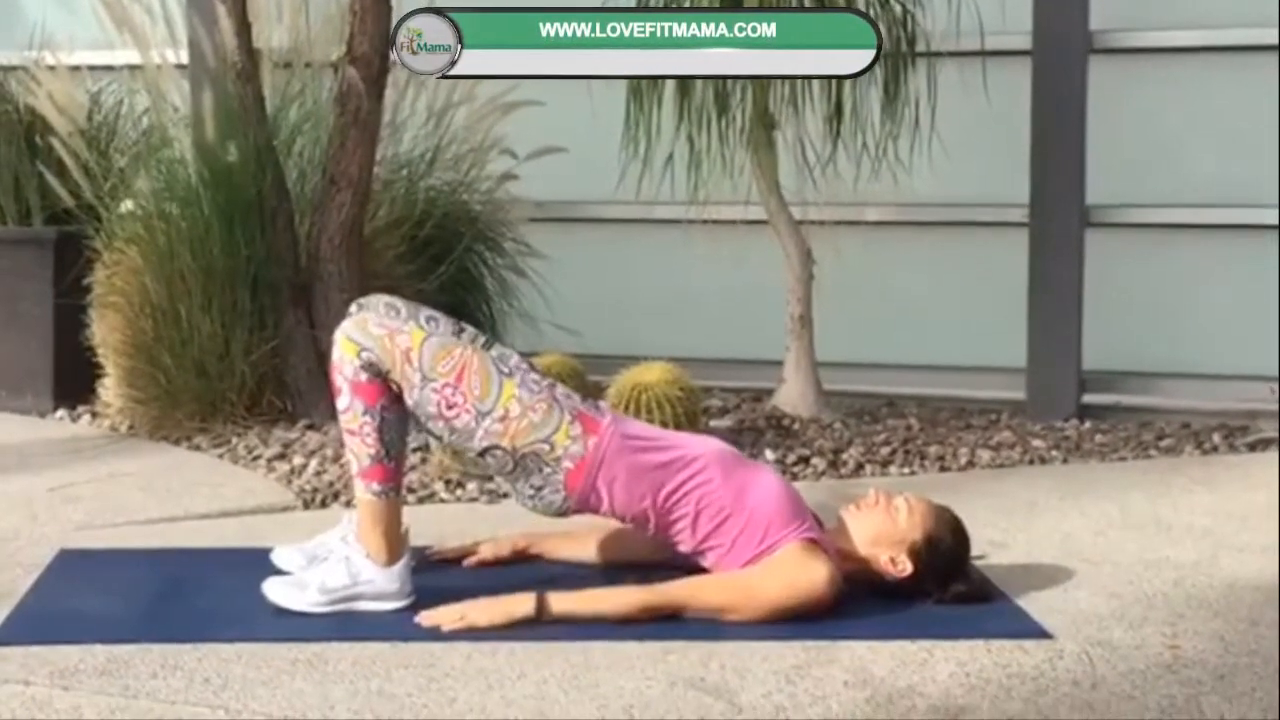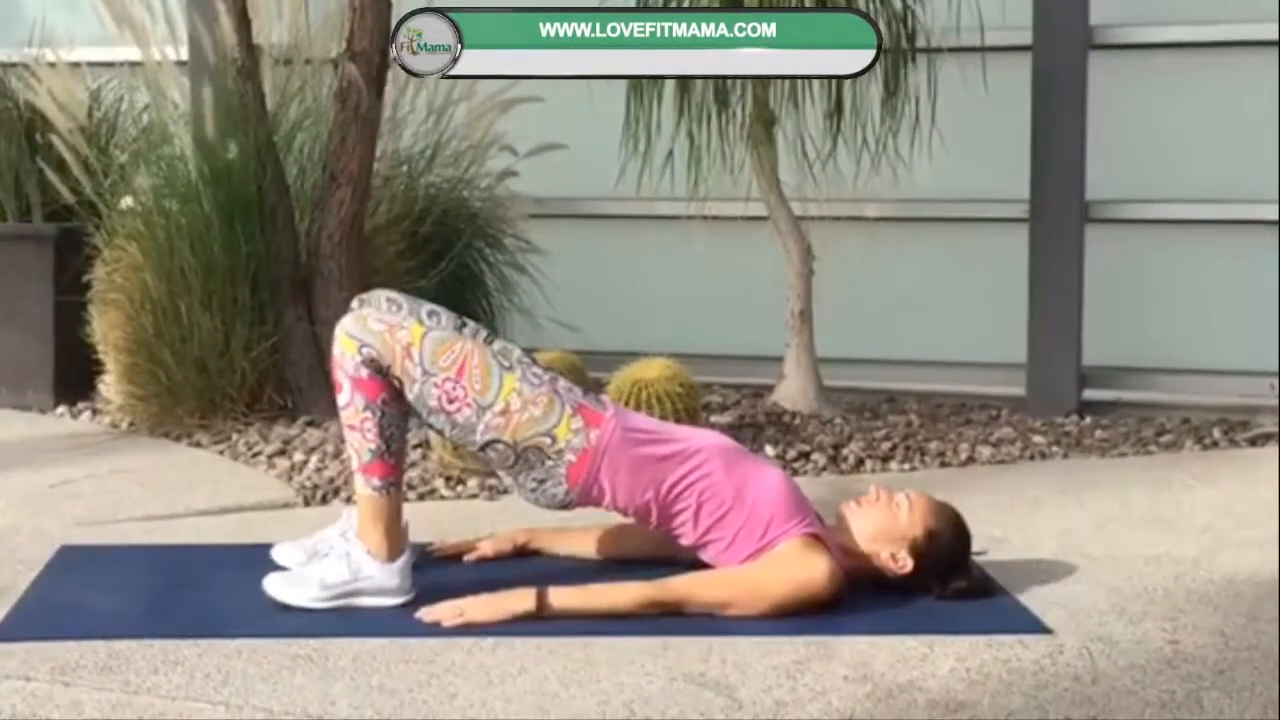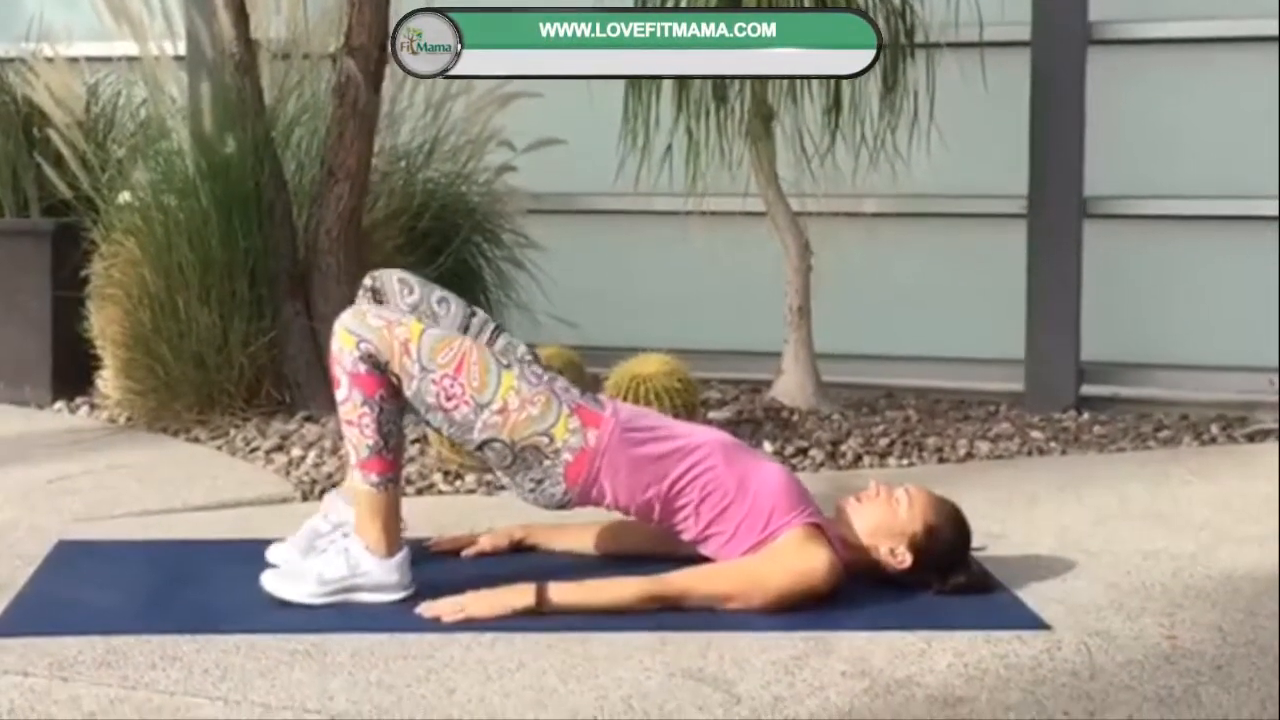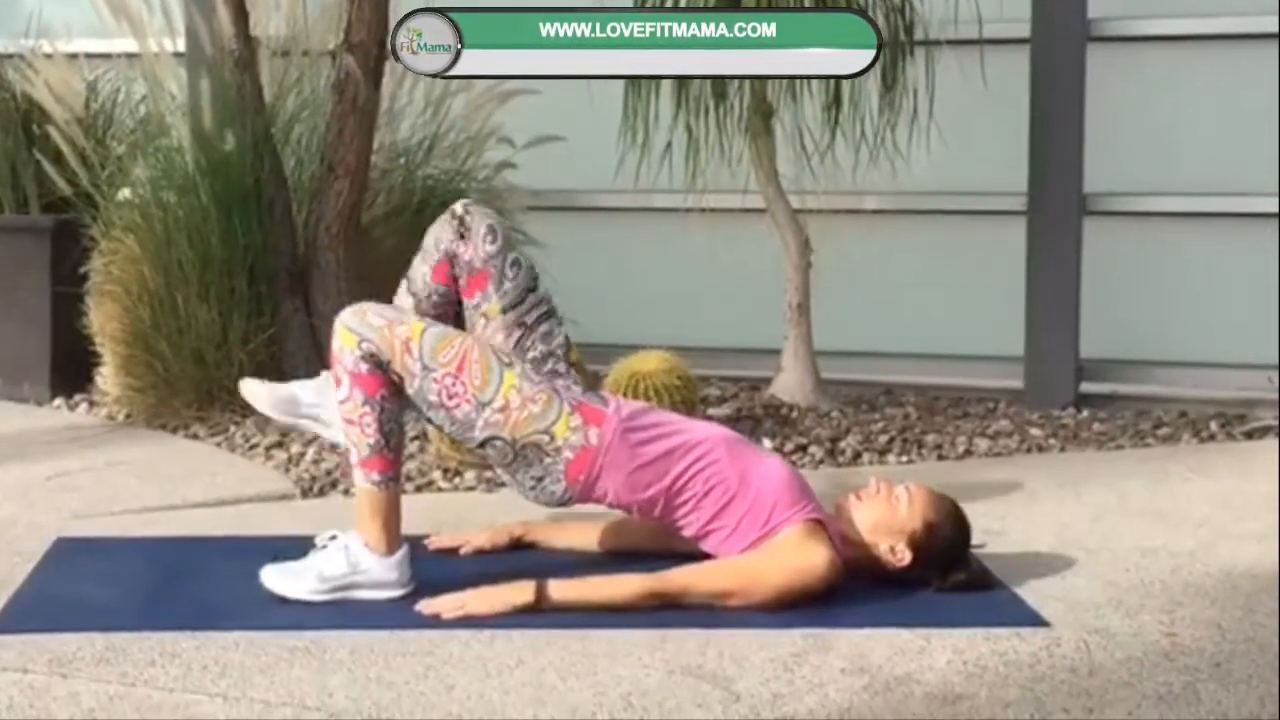
dt=0.3s
person 1, frame 1
left shoulder: (810, 577)
right shoulder: (801, 543)
left elbow: (662, 600)
right elbow: (660, 538)
left wrist: (521, 604)
right wrist: (522, 543)
left hip: (570, 456)
right hip: (588, 438)
left knee: (363, 338)
right knee: (378, 318)
left ankle: (374, 567)
right ankle: (366, 534)
person 1, frame 2
left shoulder: (812, 571)
right shoulder: (802, 535)
left elbow: (663, 595)
right elbow: (659, 534)
left wrist: (522, 600)
right wrist: (524, 538)
left hip: (574, 448)
right hip: (589, 427)
left knee: (363, 335)
right knee: (378, 311)
left ankle: (375, 563)
right ankle: (366, 529)
person 1, frame 3
left shoulder: (812, 565)
right shoulder: (805, 531)
left elbow: (664, 591)
right elbow: (660, 532)
left wrist: (524, 596)
right wrist: (518, 536)
left hip: (572, 449)
right hip: (587, 425)
left knee: (361, 332)
right knee: (389, 290)
left ankle: (374, 560)
right ankle: (355, 513)
person 1, frame 4
left shoulder: (812, 560)
right shoulder: (805, 527)
left elbow: (662, 586)
right elbow: (663, 523)
left wrist: (522, 593)
right wrist: (517, 532)
left hip: (571, 445)
right hip: (586, 416)
left knee: (362, 326)
right knee: (469, 225)
left ankle: (374, 556)
right ankle: (345, 401)
